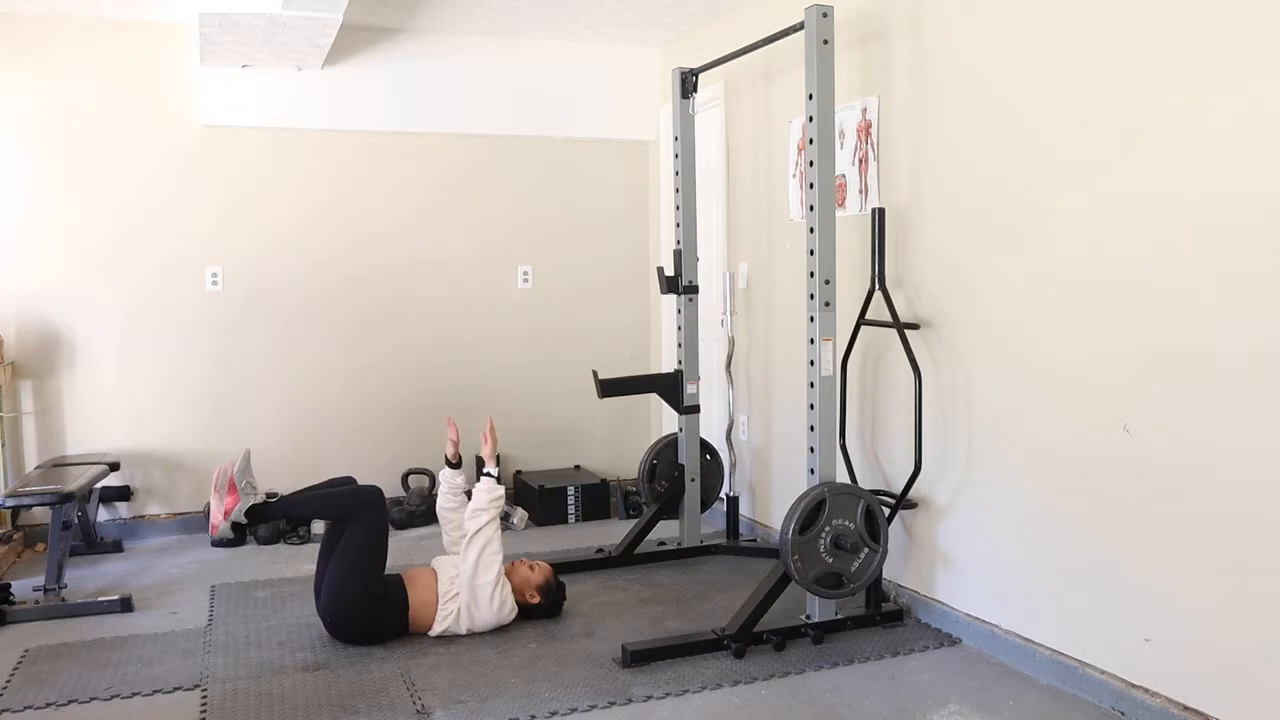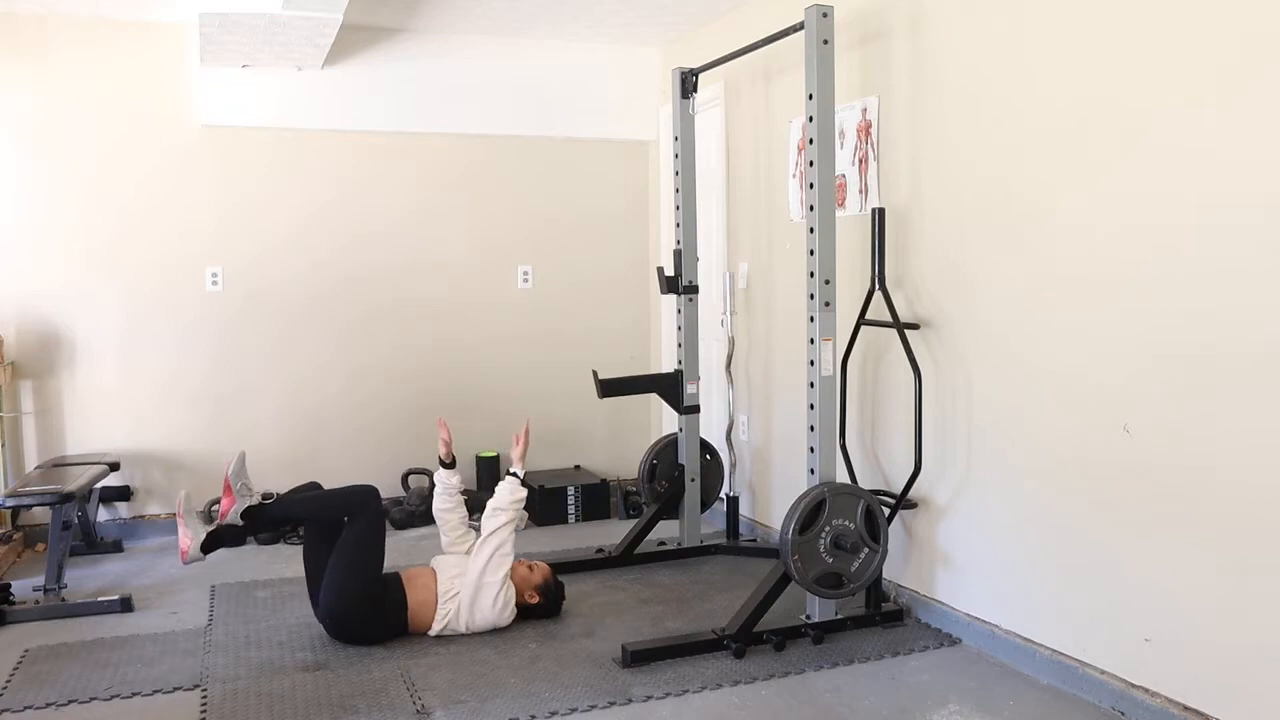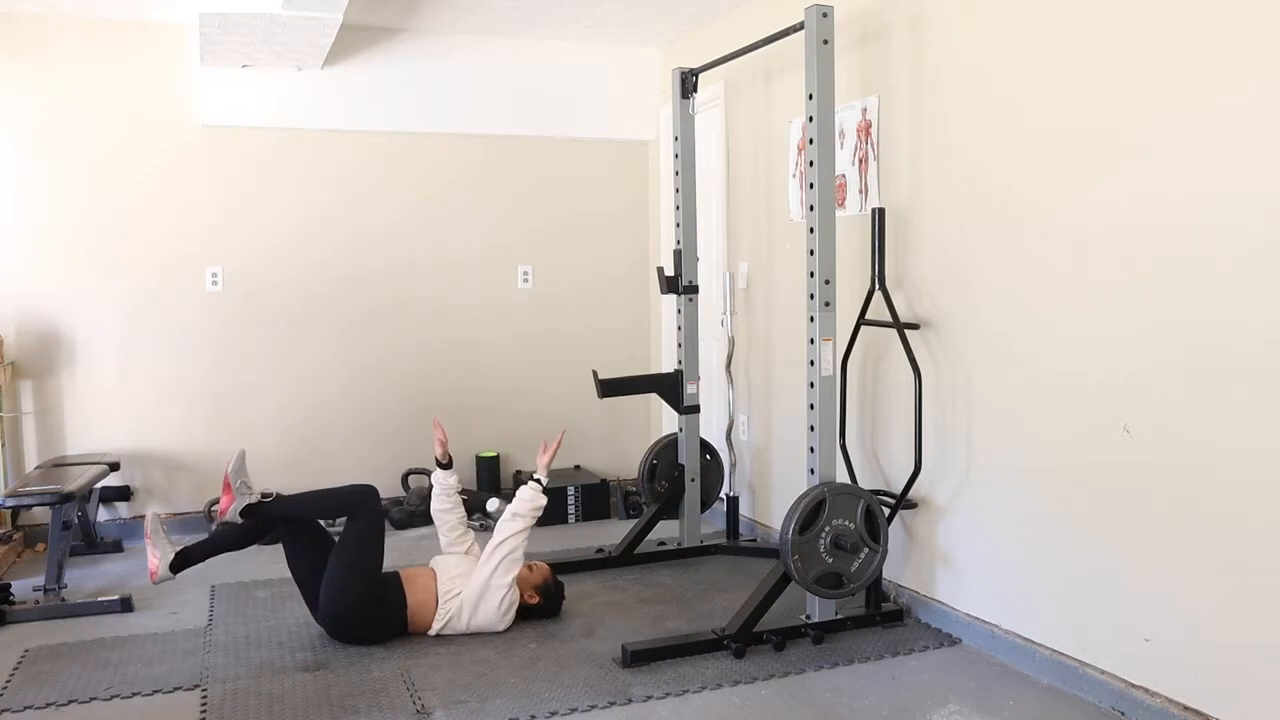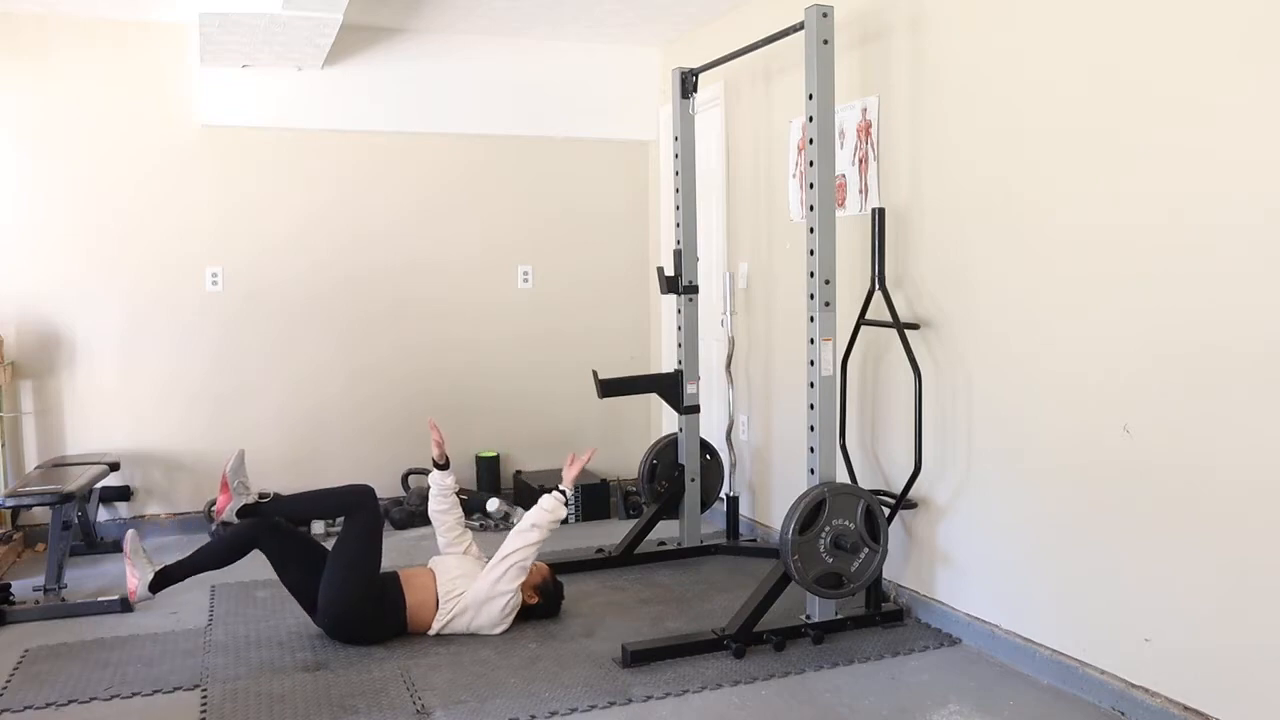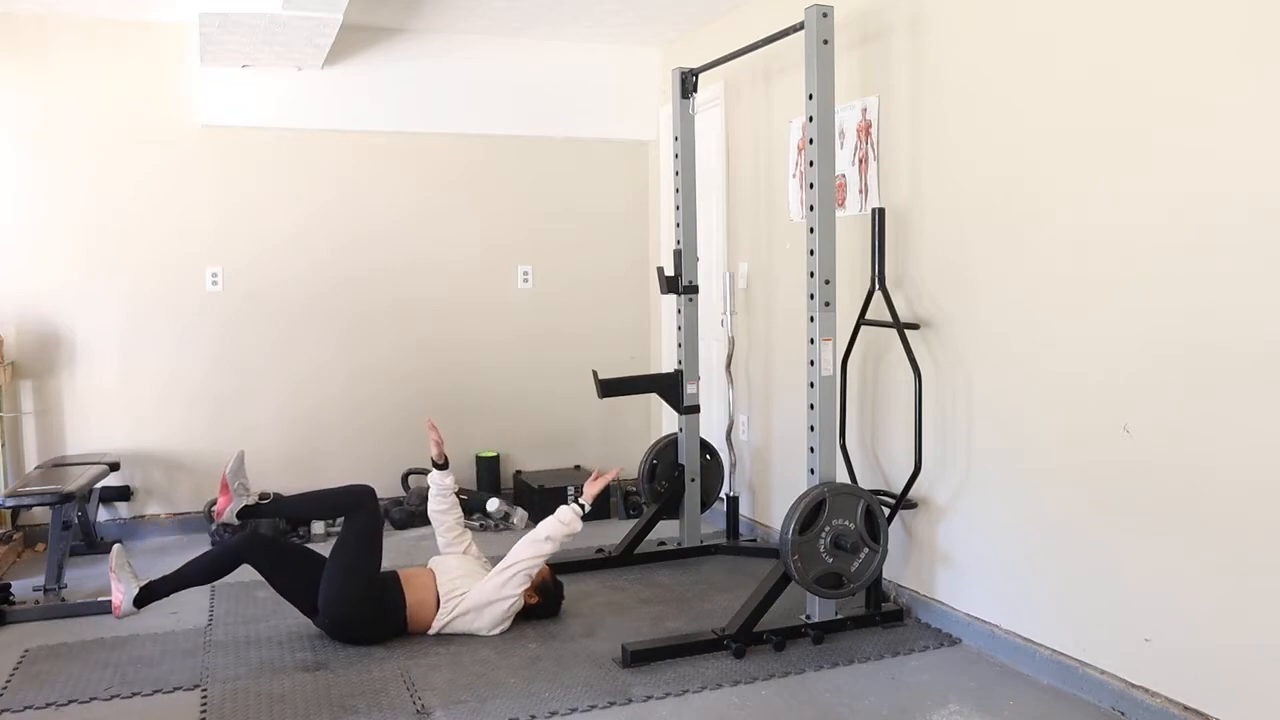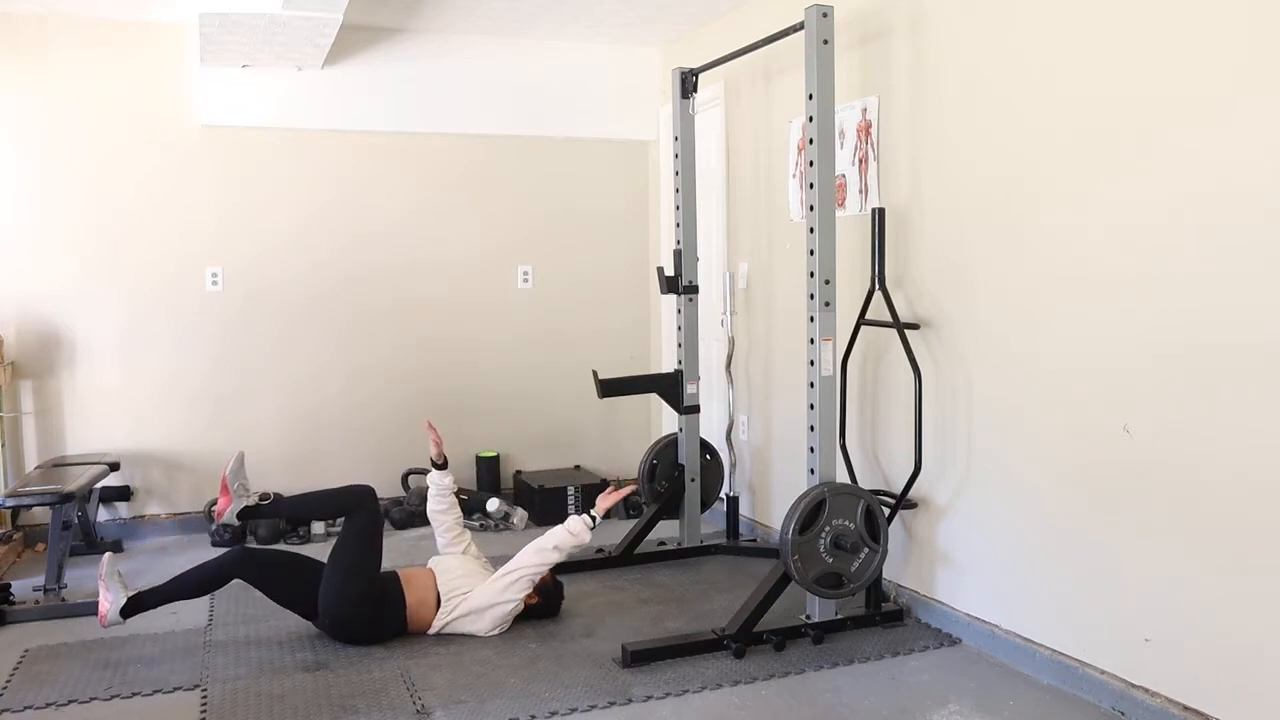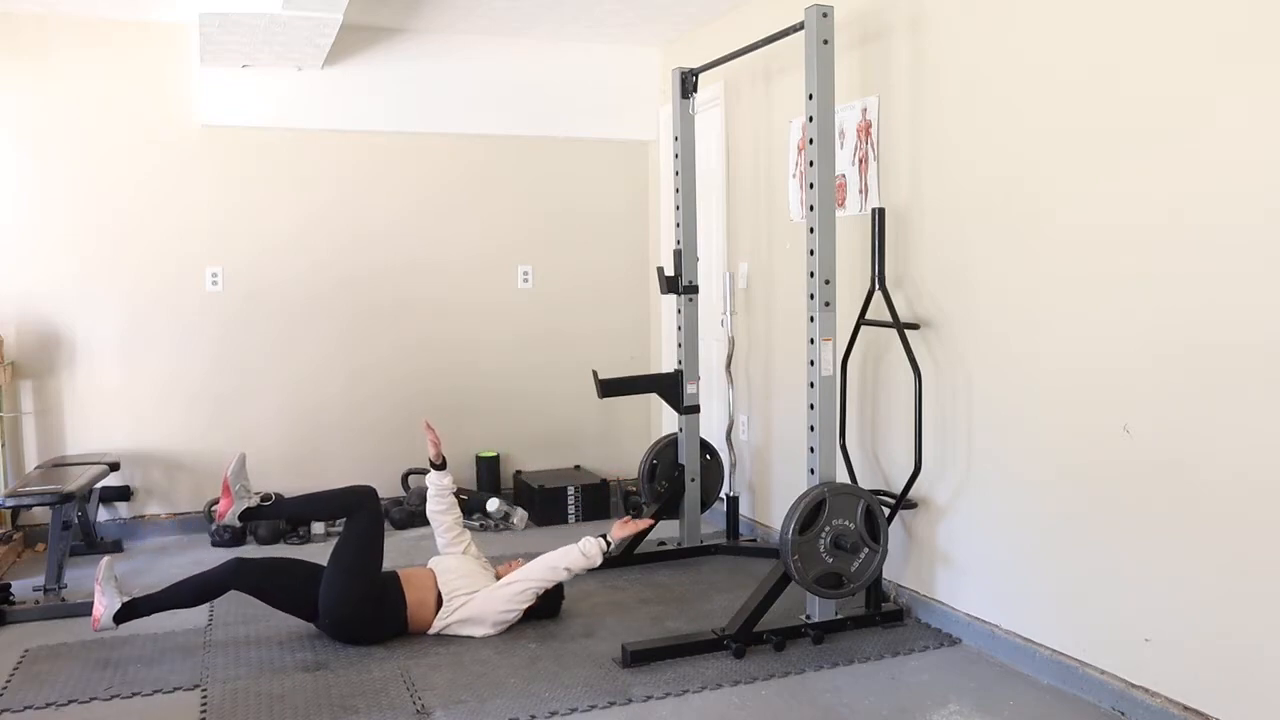
dt=0.3s
person 1, frame 1
left shoulder: (496, 604)
right shoulder: (479, 575)
left elbow: (480, 530)
right elbow: (458, 528)
left wrist: (490, 468)
right wrist: (454, 463)
left hip: (354, 614)
right hip: (348, 603)
left knee: (369, 498)
right knee: (349, 488)
left ankle: (251, 508)
right ankle: (237, 517)
person 1, frame 2
left shoulder: (498, 604)
right shoulder: (476, 571)
left elbow: (497, 531)
right elbow: (455, 528)
left wrist: (516, 471)
right wrist: (448, 463)
left hip: (354, 615)
right hip: (346, 603)
left knee: (366, 498)
right knee: (312, 491)
left ankle: (248, 509)
right ankle: (205, 542)
person 1, frame 3
left shoulder: (499, 605)
right shoulder: (476, 570)
left elbow: (511, 534)
right elbow: (453, 526)
left wrist: (538, 478)
right wrist: (445, 463)
left hip: (355, 614)
right hip: (347, 603)
left knee: (365, 497)
right knee: (283, 512)
left ankle: (249, 507)
right ankle: (174, 561)
person 1, frame 4
left shoulder: (500, 606)
right shoulder: (480, 572)
left elbow: (526, 539)
right elbow: (450, 526)
left wrist: (562, 491)
right wrist: (441, 464)
left hip: (356, 615)
right hip: (347, 604)
left knee: (362, 497)
right knee: (263, 529)
left ankle: (247, 504)
right ankle: (154, 581)
person 1, frame 5
left shoulder: (499, 605)
right shoulder: (477, 570)
left elbow: (536, 546)
right elbow: (449, 526)
left wrist: (580, 505)
right wrist: (440, 465)
left hip: (358, 615)
right hip: (349, 604)
left knee: (363, 497)
right knee: (251, 546)
left ankle: (249, 504)
right ankle: (140, 596)
person 1, frame 6
left shoulder: (500, 607)
right shoulder: (480, 572)
left elbow: (544, 550)
right elbow: (448, 524)
left wrist: (593, 516)
right wrist: (439, 464)
left hip: (359, 615)
right hip: (350, 605)
left knee: (364, 498)
right knee: (240, 559)
left ankle: (249, 505)
right ankle: (127, 605)
person 1, frame 7
left shoulder: (500, 606)
right shoulder: (479, 570)
left elbow: (553, 563)
right elbow: (447, 523)
left wrist: (606, 540)
right wrist: (439, 465)
left hip: (360, 615)
right hip: (350, 605)
left knee: (365, 498)
right knee: (239, 570)
left ankle: (249, 508)
right ankle: (122, 611)
